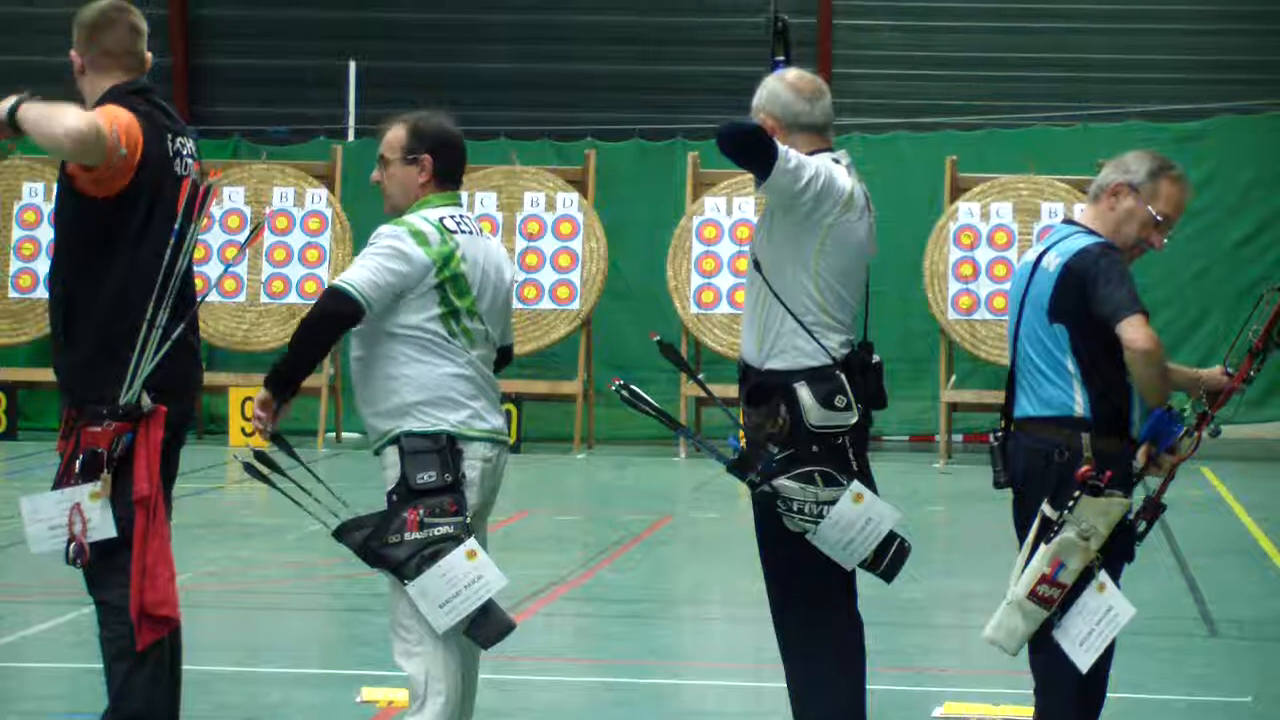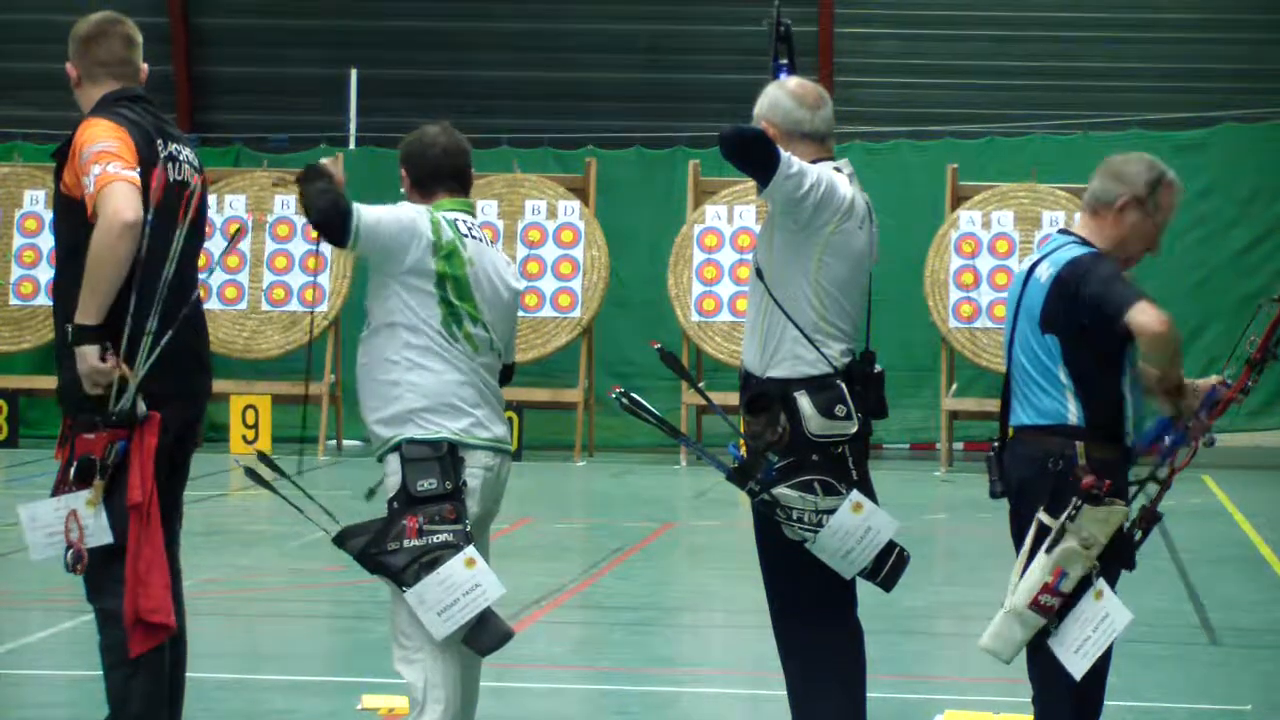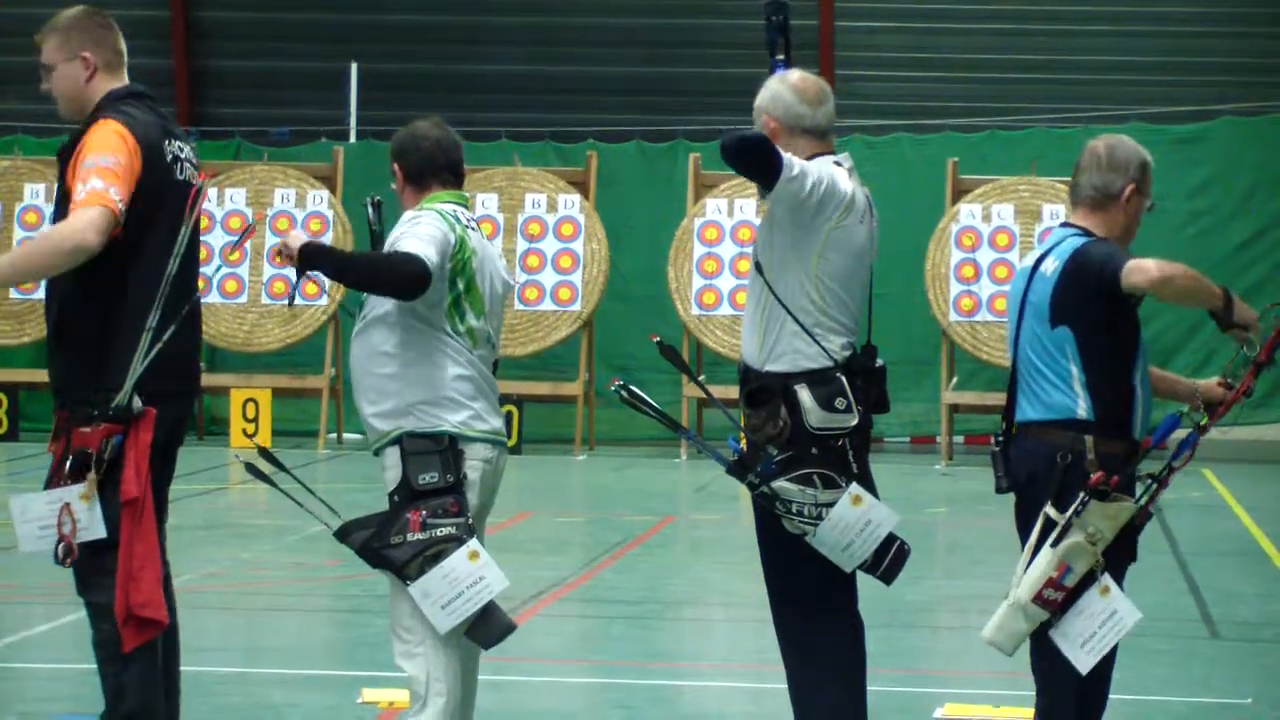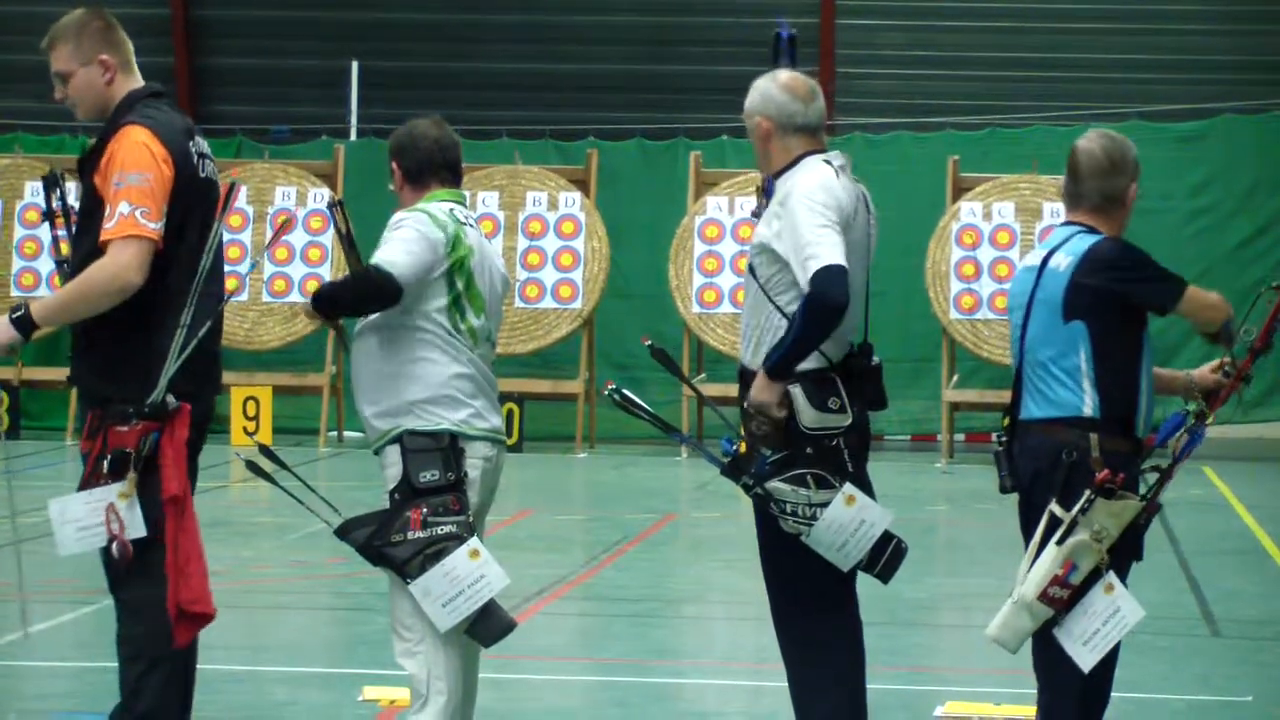
dt=1s
person 1, frame 1
left shoulder: (119, 123)
right shoulder: (170, 129)
left elbow: (73, 129)
left hip: (117, 380)
right hip: (159, 373)
left knee: (118, 563)
right knee: (141, 554)
person 1, frame 2
left shoulder: (102, 133)
right shoulder: (174, 142)
left elbow: (120, 219)
left wrist: (84, 331)
left hip: (121, 387)
right hip: (175, 381)
left knee: (119, 574)
right knee: (153, 564)
person 1, frame 3
left shoulder: (112, 132)
right shoulder: (167, 135)
left elbow: (85, 233)
left hip: (115, 389)
right hip: (157, 382)
left knee: (110, 572)
right knee: (141, 562)
person 1, frame 4
left shoulder: (137, 139)
right shoulder: (179, 132)
left elbow: (126, 268)
right wrist: (84, 233)
left hip: (143, 394)
right hip: (166, 385)
left knee: (141, 570)
right knee: (155, 565)
person 2, frame 1
left shoulder: (815, 182)
right shoulder: (840, 183)
left elbow: (736, 139)
left wrist: (766, 134)
left hip: (802, 412)
right hip: (815, 401)
left knee: (813, 592)
right knee: (808, 586)
person 2, frame 2
left shoulder: (815, 192)
right shoulder: (842, 192)
left elbow: (737, 143)
left wrist: (765, 135)
left hip: (802, 420)
right hip: (815, 410)
left knee: (813, 601)
right knee: (812, 597)
person 2, frame 3
left shoulder: (816, 186)
right shoulder: (842, 186)
left elbow: (739, 149)
left wrist: (764, 145)
left hip: (803, 417)
right hip: (814, 405)
left knee: (813, 594)
right knee: (811, 590)
person 2, frame 4
left shoulder: (806, 188)
right shoulder: (840, 183)
left elbow: (827, 294)
left wrist: (772, 372)
left hip: (802, 412)
left knee: (808, 589)
right knee: (819, 588)
person 3, frame 1
left shoulder: (408, 238)
right shoulder: (489, 246)
left elbow: (332, 311)
left wrist: (278, 387)
right hip: (476, 444)
left knee: (423, 614)
person 3, frame 2
left shoulder: (416, 228)
right shoulder: (497, 259)
left elbow: (330, 216)
left wrist: (319, 176)
right hip: (478, 452)
left knee: (424, 625)
person 3, frame 3
left shoulder: (430, 222)
right shoulder: (482, 244)
left elbow: (408, 275)
left wrist: (311, 254)
right hip: (467, 443)
left knee: (426, 615)
person 3, frame 4
left shoulder: (424, 221)
right shoulder: (480, 242)
left elbow: (373, 286)
left wrist: (323, 299)
right wrist: (360, 317)
right hip: (468, 442)
left knee: (424, 613)
person 4, frame 1
left shoulder: (1046, 252)
right shoulder: (1095, 257)
right elbow: (1139, 344)
left wrist: (1196, 379)
left hip: (1042, 452)
right hip: (1079, 460)
left knee: (1058, 606)
person 4, frame 2
left shoulder: (1049, 261)
right shoulder: (1086, 269)
right elbow: (1154, 327)
left wrist: (1190, 389)
right wrist: (1175, 388)
left hip: (1044, 463)
right hip: (1074, 470)
left knee: (1058, 613)
person 4, frame 3
left shoulder: (1051, 257)
right shoulder: (1085, 259)
right elbow: (1154, 275)
left wrist: (1191, 390)
right wrist: (1226, 304)
left hip: (1050, 458)
right hip: (1081, 465)
left knee: (1066, 612)
person 4, frame 4
left shoulder: (1035, 263)
right shoulder: (1106, 257)
right elbow: (1210, 312)
left wrist: (1187, 382)
right wrist: (1219, 318)
left hip: (1044, 453)
right hip: (1086, 461)
